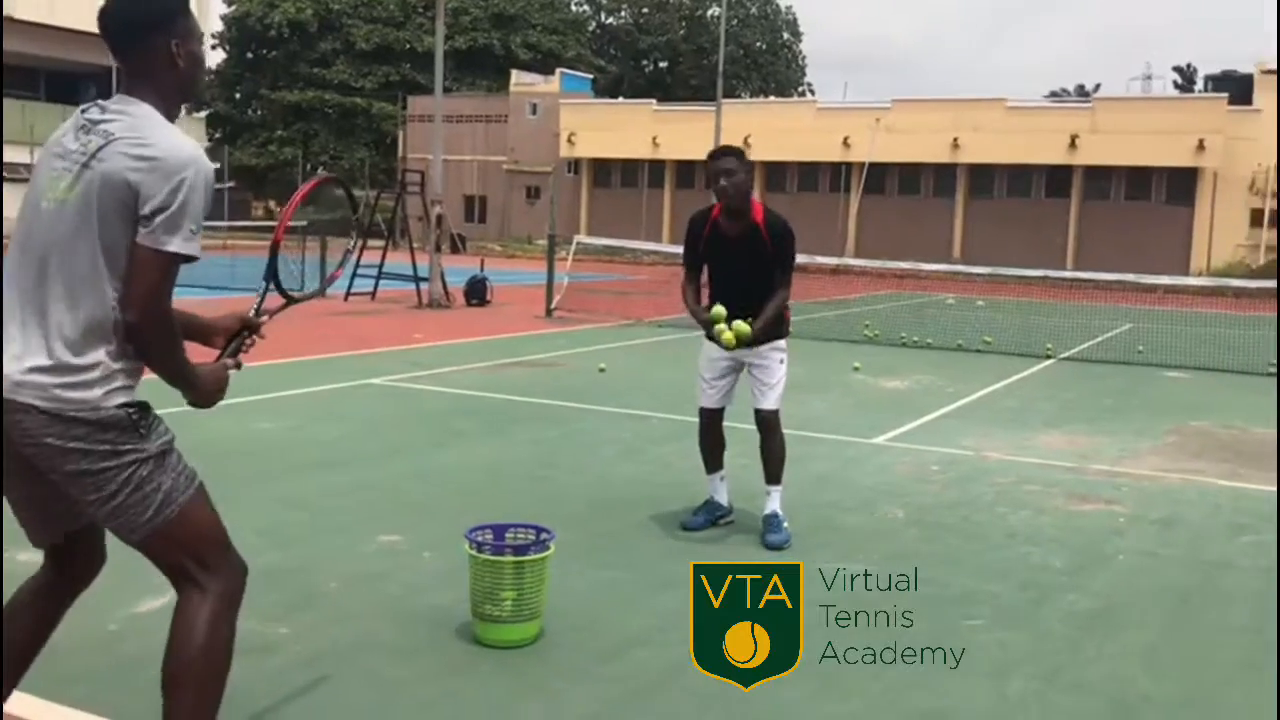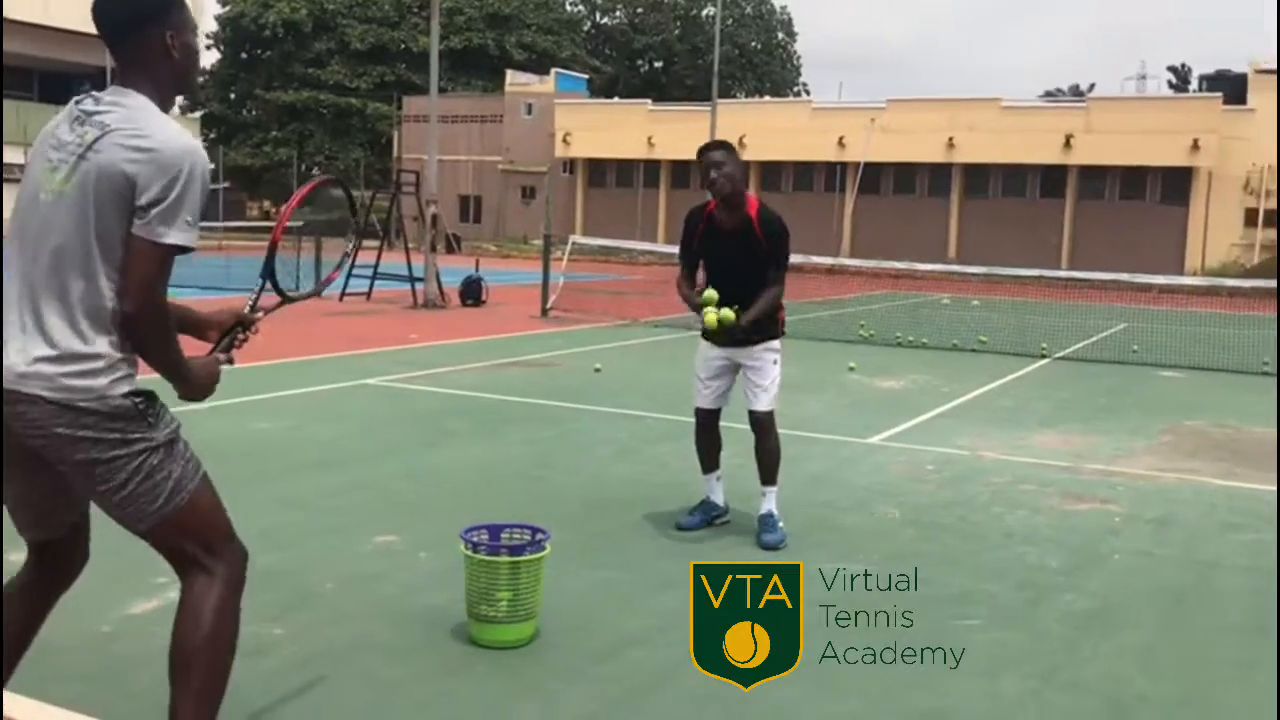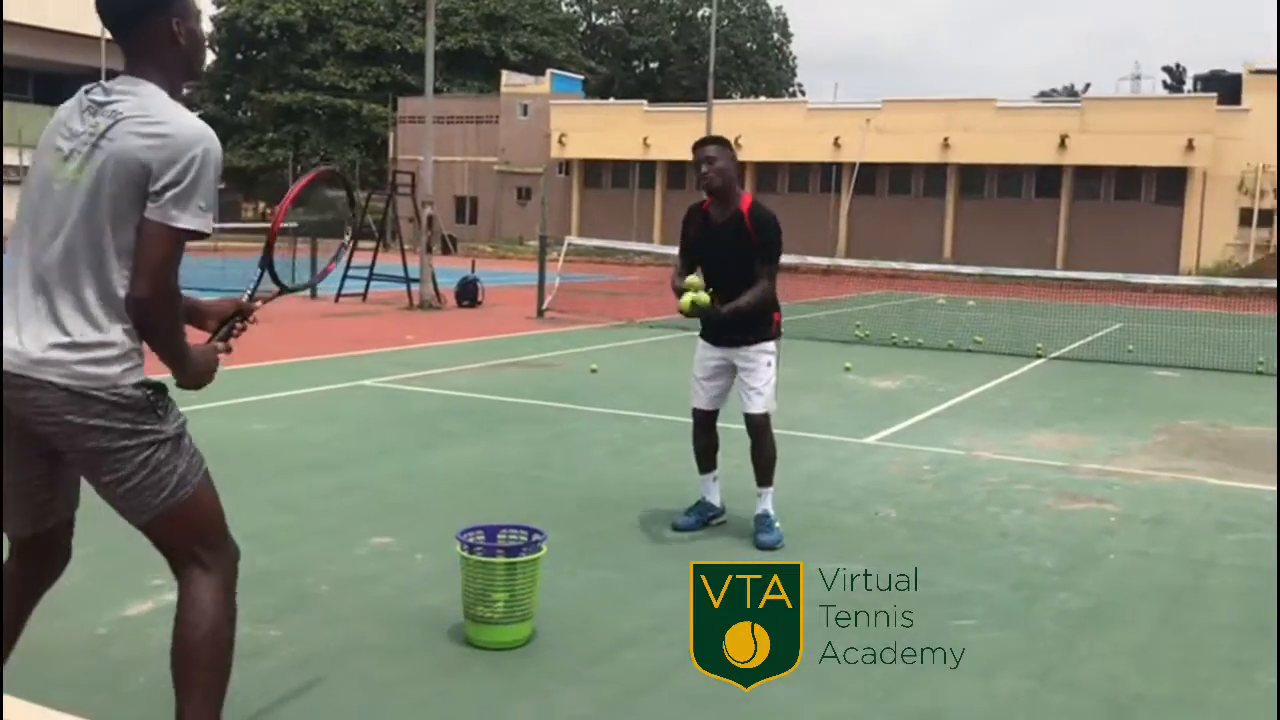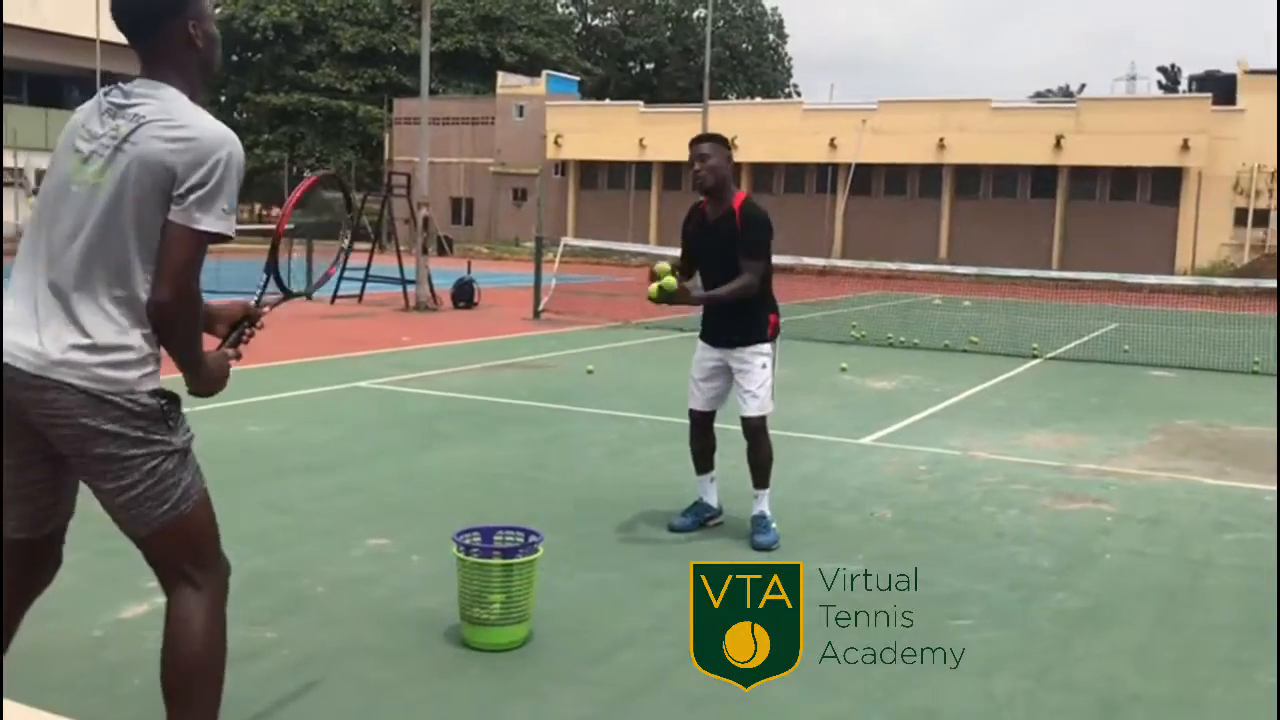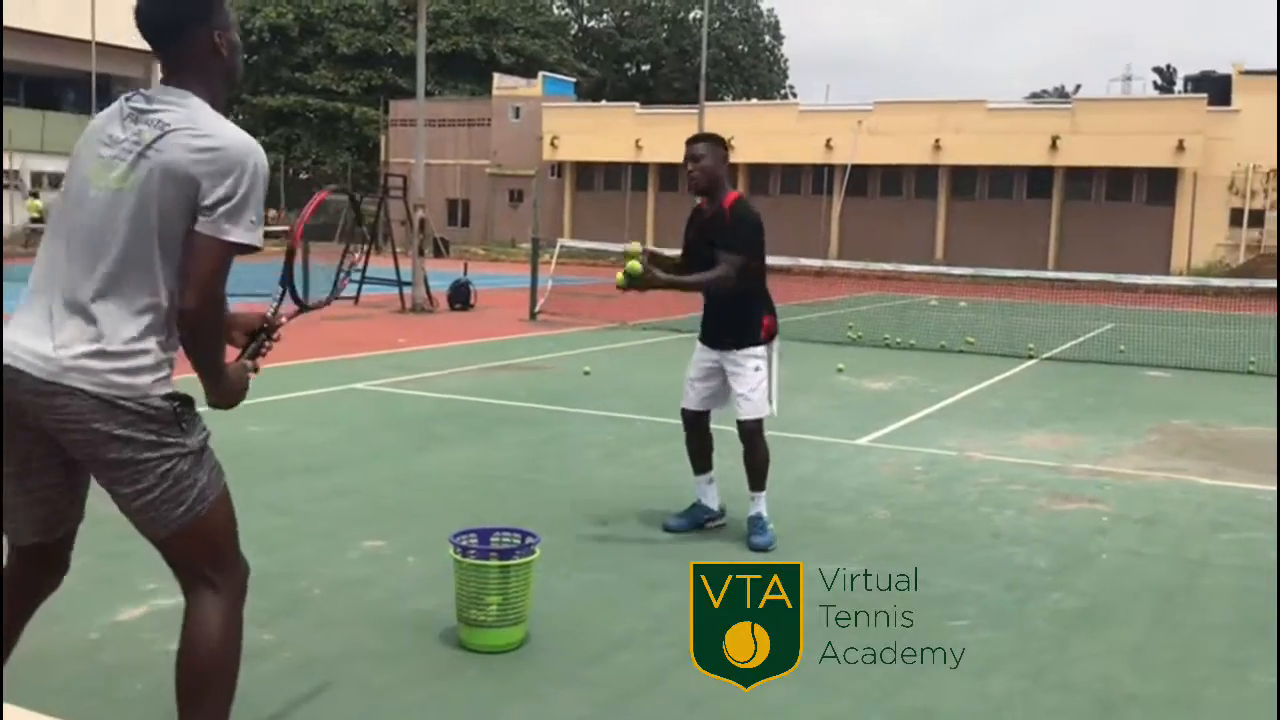
dt=0.1s
person 1, frame 1
left shoulder: (74, 132)
right shoulder: (175, 159)
right elbow: (138, 317)
left wrist: (202, 326)
right wrist: (191, 380)
right hip: (80, 406)
left knee: (72, 560)
right knee: (213, 576)
person 1, frame 2
left shoulder: (69, 123)
right shoulder: (171, 150)
right elbow: (136, 306)
left wrist: (196, 321)
right wrist: (184, 374)
right hip: (83, 395)
right knee: (217, 562)
person 1, frame 3
left shoulder: (75, 113)
right shoulder: (185, 138)
right elbow: (150, 289)
left wrist: (195, 311)
right wrist: (186, 362)
right hip: (87, 383)
right knee: (209, 563)
person 1, frame 4
left shoulder: (92, 115)
right shoulder: (208, 142)
right elbow: (168, 293)
left wrist: (206, 316)
right wrist: (199, 368)
right hip: (102, 386)
right knee: (198, 578)
person 1, frame 5
left shoulder: (109, 122)
right shoulder: (231, 150)
right elbow: (195, 301)
left wrist: (220, 325)
right wrist: (219, 377)
right hip: (114, 393)
right knee: (218, 579)
person 2, frame 1
left shoulder: (775, 228)
right shoulder: (701, 224)
left elbow: (783, 289)
right elbow: (690, 280)
left wrist: (755, 328)
right wrist: (698, 310)
left hip: (766, 337)
right hip: (719, 336)
left knee: (767, 418)
right knee: (709, 415)
left ankle: (773, 510)
right ankle: (719, 501)
person 2, frame 2
left shoulder: (769, 223)
right shoulder: (697, 220)
left elbow: (776, 286)
right elbow: (686, 274)
left wrist: (745, 320)
right wrist: (692, 298)
left hip: (760, 336)
right hip: (714, 335)
left knee: (762, 419)
right knee: (705, 415)
left ankle: (769, 510)
right ankle: (714, 500)
person 2, frame 3
left shoulder: (760, 219)
right shoulder: (694, 217)
left elbow: (765, 285)
right elbow: (684, 269)
left wrist: (727, 310)
right wrist: (682, 293)
left hip: (756, 336)
right hip: (712, 336)
left knee: (758, 421)
right knee: (702, 417)
left ankle: (765, 511)
right ankle: (710, 501)
person 2, frame 4
left shoulder: (752, 216)
right shoulder: (695, 217)
left elbow: (751, 280)
right elbow: (686, 268)
left wrist: (701, 298)
right wrist: (669, 280)
left hip: (753, 337)
right hip: (712, 337)
left knee: (754, 423)
right knee: (700, 418)
left ankle: (762, 512)
right ankle: (707, 502)
person 2, frame 5
left shoulder: (742, 215)
right shoulder: (700, 216)
left elbow: (726, 276)
right elbow: (691, 265)
left wrist: (661, 281)
right wrist: (655, 262)
left hip: (751, 338)
right hip: (712, 337)
left knee: (750, 426)
right knee: (693, 417)
left ankle: (758, 513)
right ankle: (706, 503)
